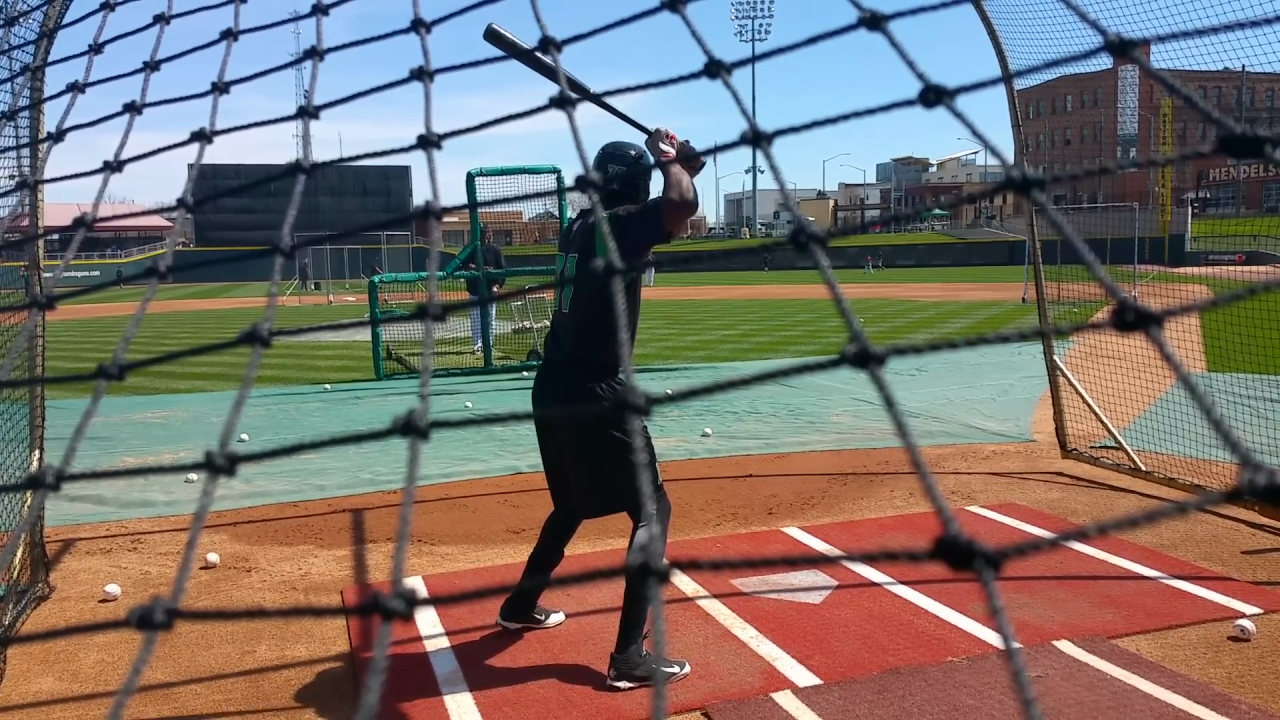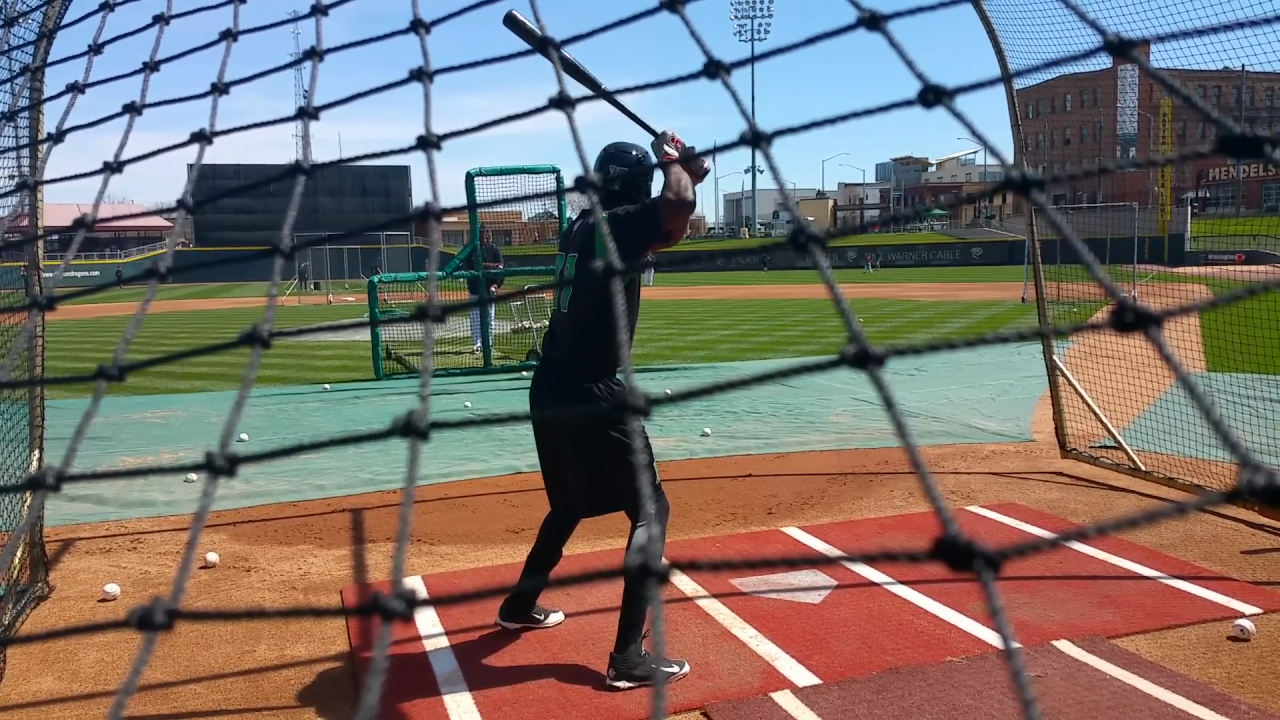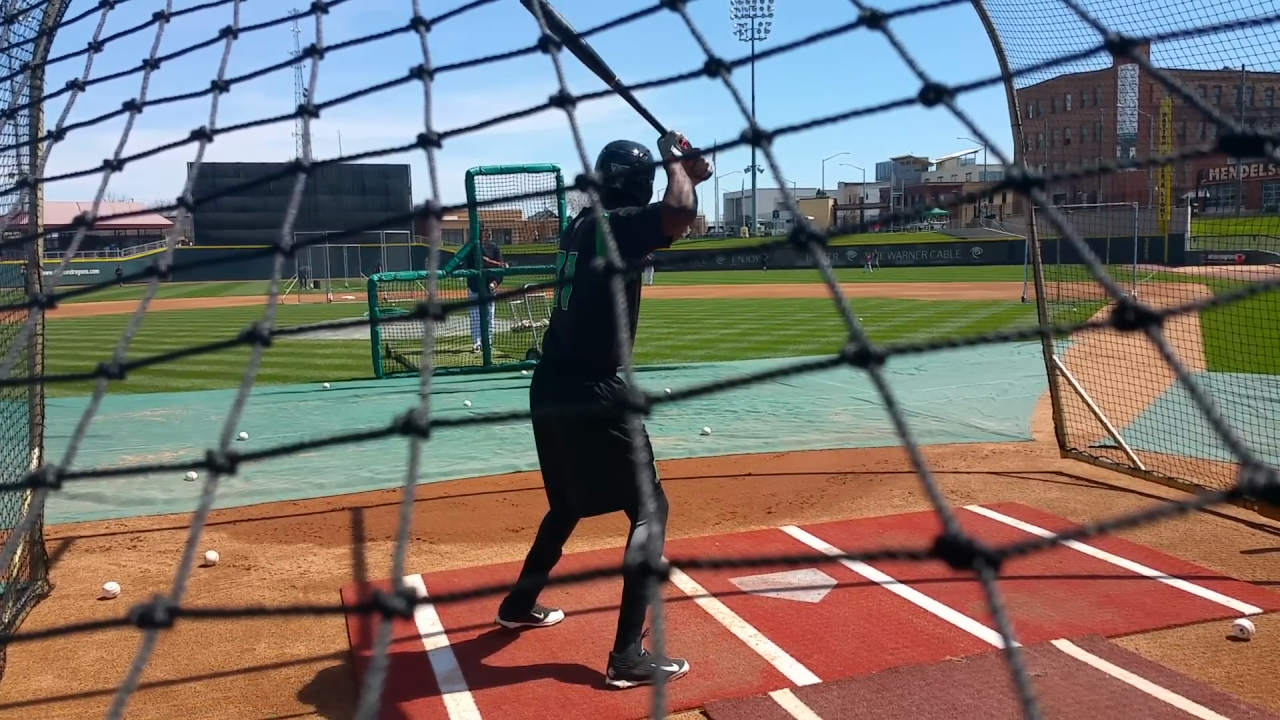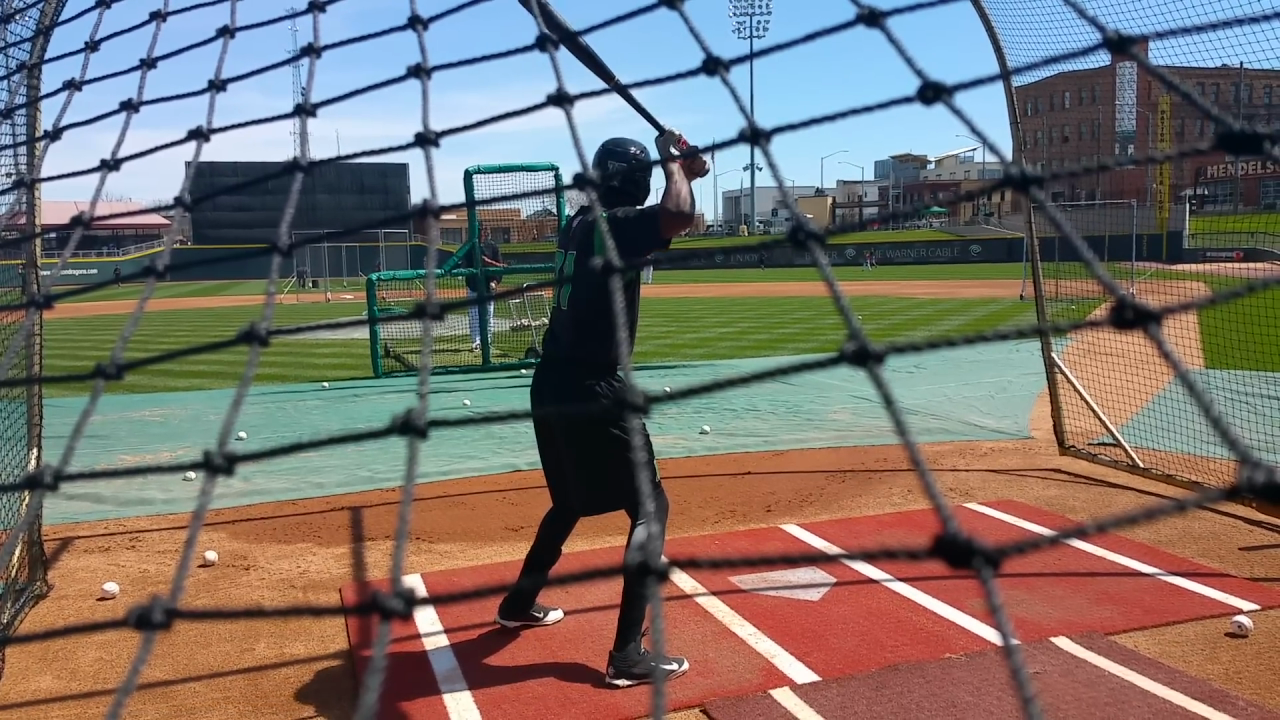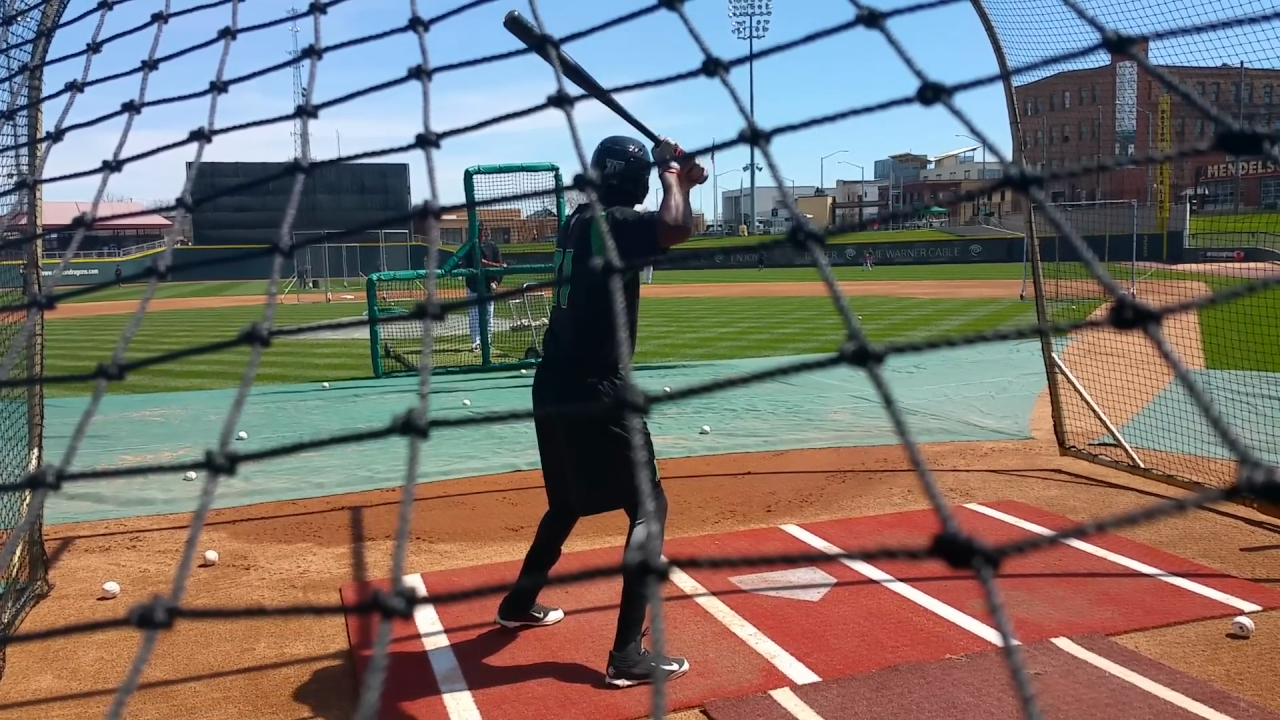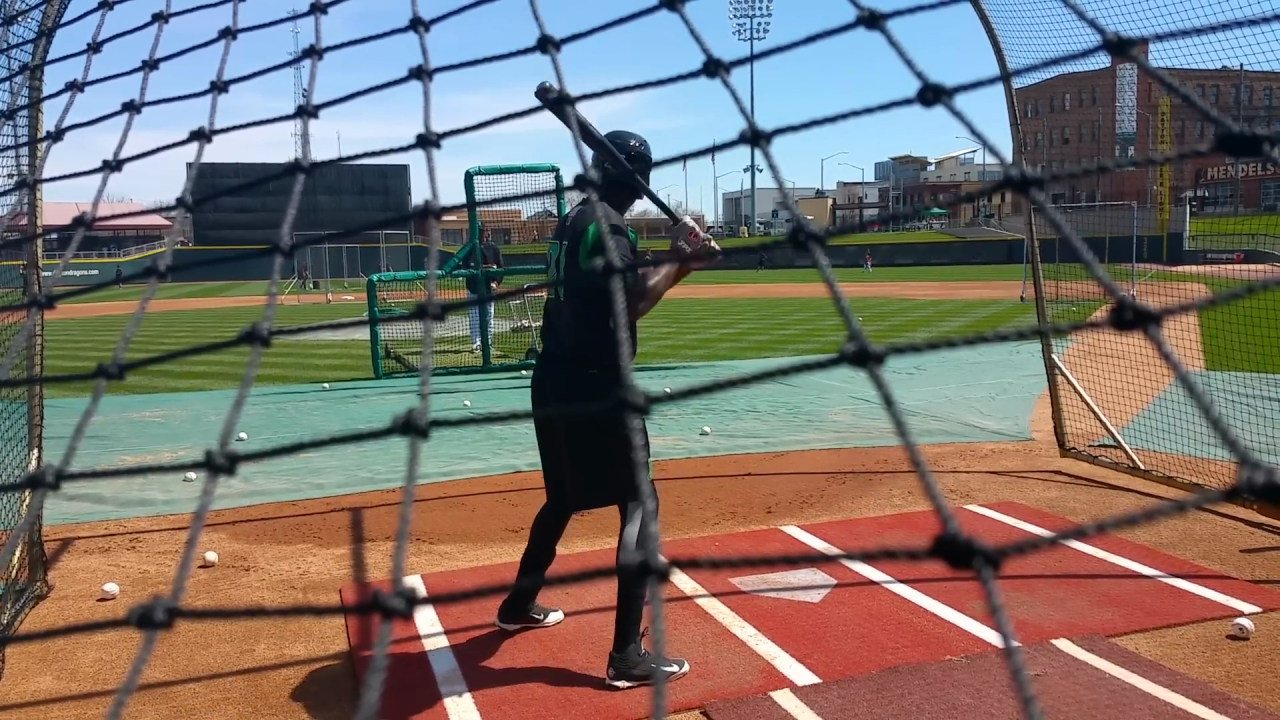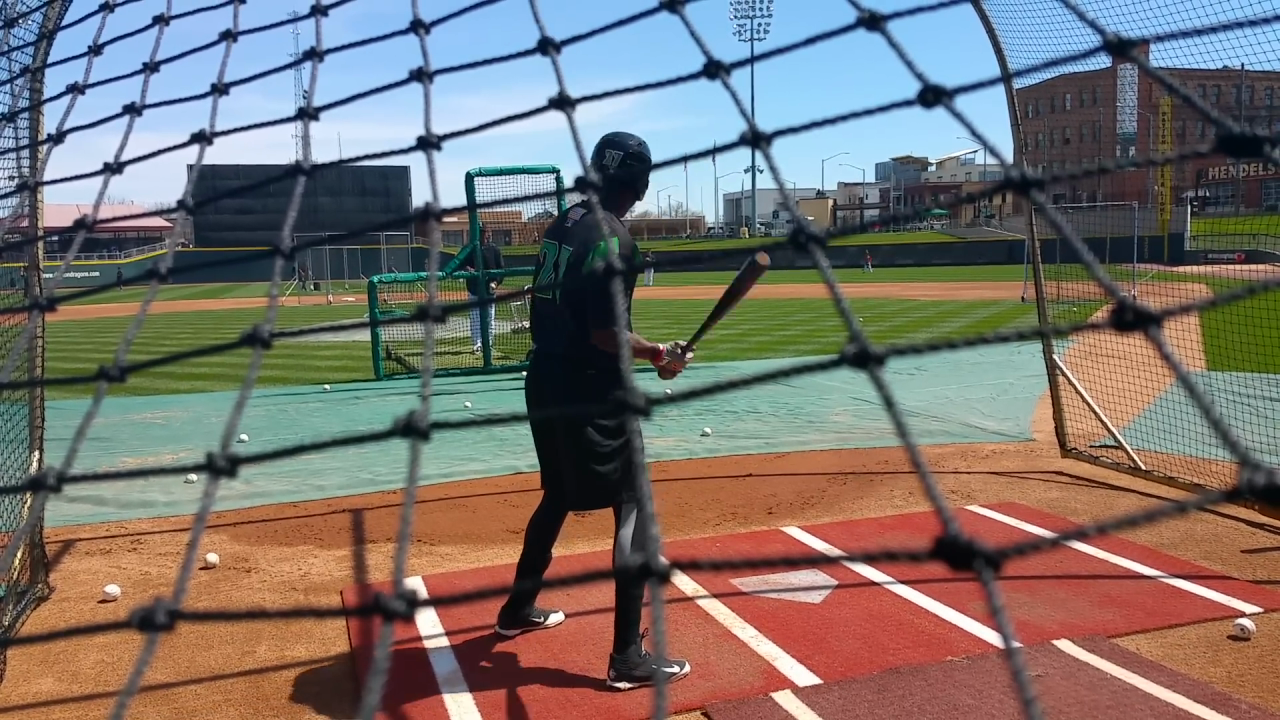
dt=0.2s
person 1, frame 1
left shoulder: (581, 226)
right shoulder: (615, 225)
left elbow: (661, 223)
right elbow: (681, 205)
left wrist: (681, 170)
right wrist: (667, 158)
left hip: (554, 387)
right hip: (593, 393)
left knee: (573, 503)
right knee: (652, 511)
left ankle: (522, 604)
right ankle: (630, 657)
person 1, frame 2
left shoulder: (583, 227)
right shoulder: (614, 226)
left elbow: (664, 229)
right elbow: (678, 206)
left wrist: (685, 176)
right wrist: (671, 160)
left hip: (552, 386)
right hip: (590, 392)
left knee: (571, 503)
right knee: (650, 510)
left ankle: (521, 604)
right ankle: (629, 657)
person 1, frame 3
left shoulder: (583, 225)
right shoulder: (616, 225)
left elbow: (663, 224)
right elbow: (680, 213)
left wrist: (687, 178)
right wrist: (675, 163)
left hip: (552, 384)
right hip: (591, 391)
left knee: (569, 502)
right knee: (649, 509)
left ankle: (520, 603)
right ankle: (628, 656)
person 1, frame 4
left shoulder: (581, 223)
right shoulder: (614, 224)
left elbow: (661, 223)
right elbow: (679, 216)
left wrist: (684, 174)
right wrist: (672, 163)
left hip: (552, 383)
right hip: (593, 391)
left knee: (570, 501)
right knee: (649, 509)
left ankle: (520, 602)
right ankle: (628, 654)
person 1, frame 5
left shoulder: (580, 221)
right shoulder: (609, 223)
left elbow: (652, 235)
right elbow: (674, 229)
left wrist: (680, 181)
right wrist: (671, 172)
left hip: (555, 381)
right hip: (594, 389)
left knee: (569, 500)
right knee: (648, 508)
left ankle: (520, 602)
right ankle: (628, 654)
person 1, frame 6
left shoulder: (575, 220)
right shoulder: (607, 226)
left elbow: (612, 295)
right elbow: (639, 298)
left wrist: (680, 251)
right wrist: (681, 259)
left hip: (553, 376)
right hip: (593, 384)
left knee: (564, 496)
right knee: (638, 506)
left ankle: (519, 604)
right ankle: (628, 656)
person 1, frame 7
left shoulder: (560, 224)
right shoulder: (613, 239)
right elbow: (603, 334)
left wrist: (622, 350)
right wrist: (658, 354)
left hip: (545, 376)
right hip: (590, 386)
left knee: (558, 495)
right knee: (632, 508)
left ankle: (519, 608)
right ankle: (627, 657)
